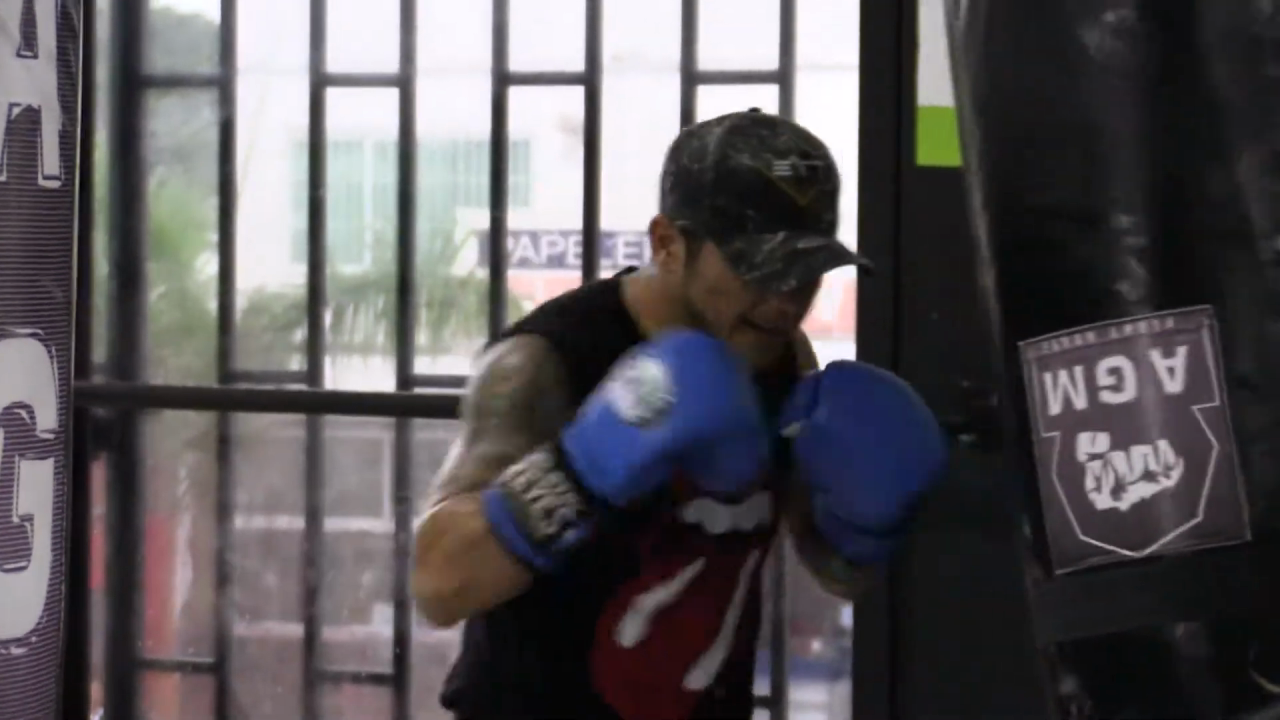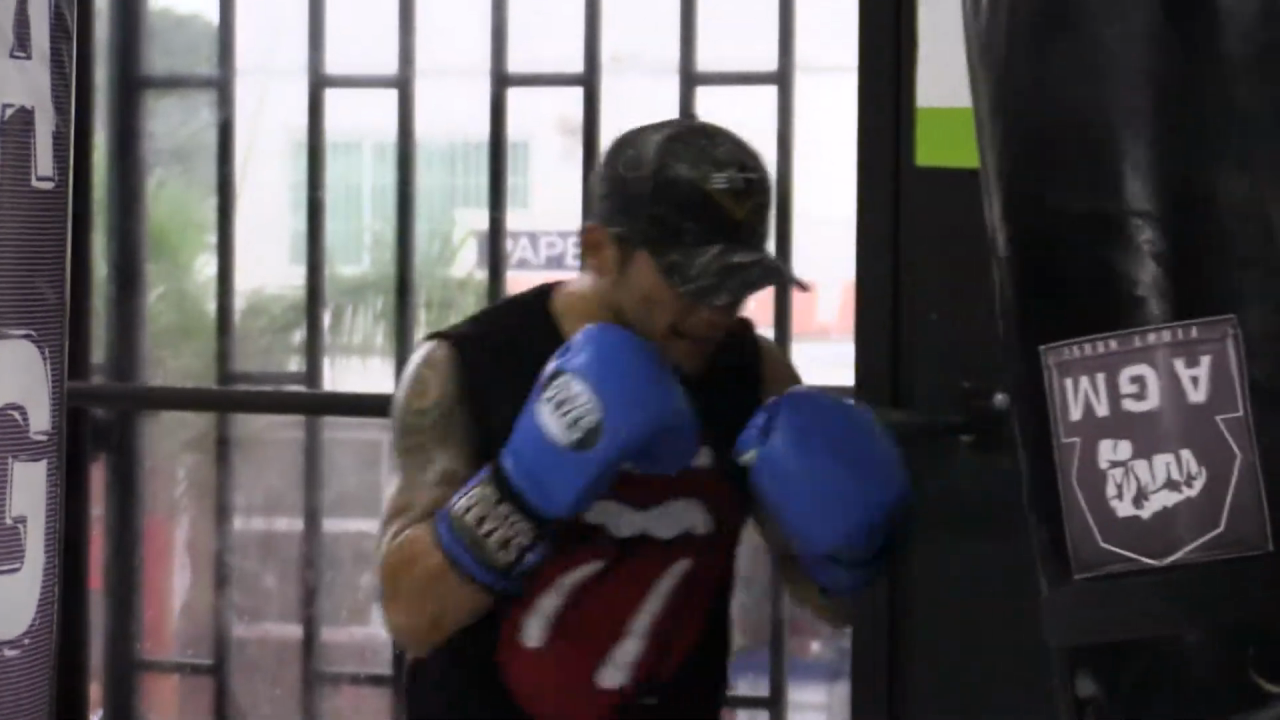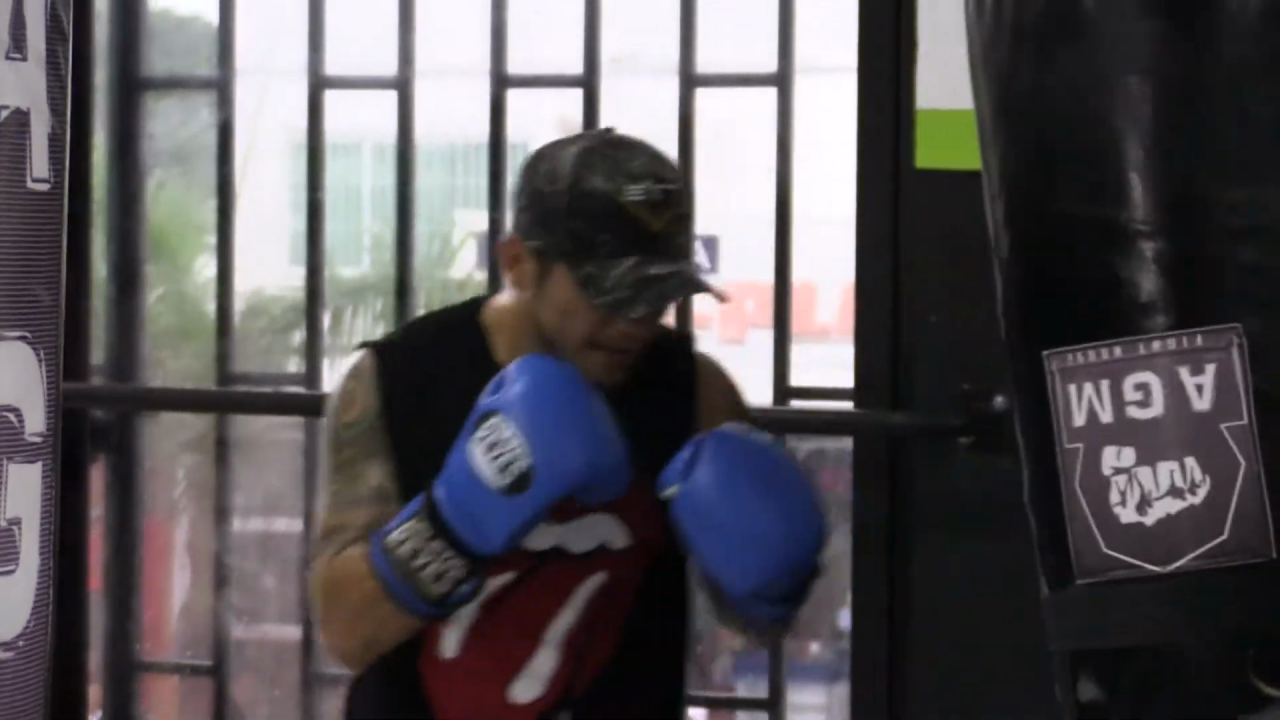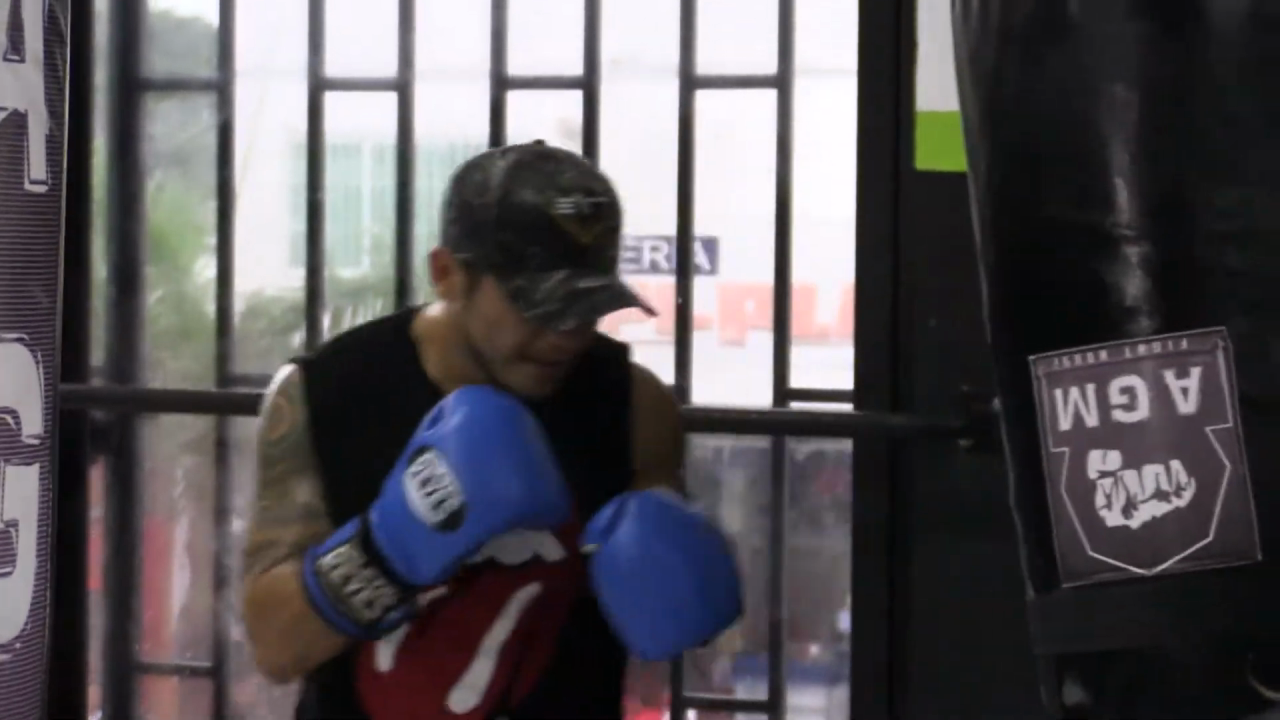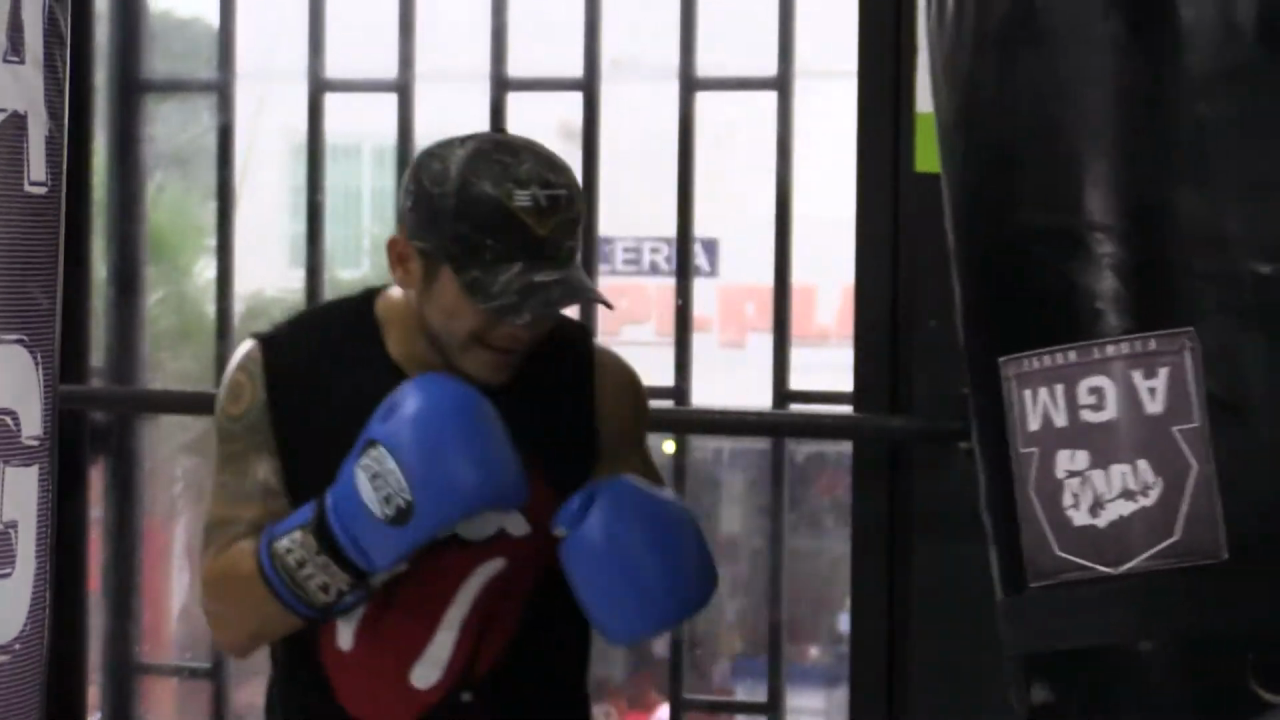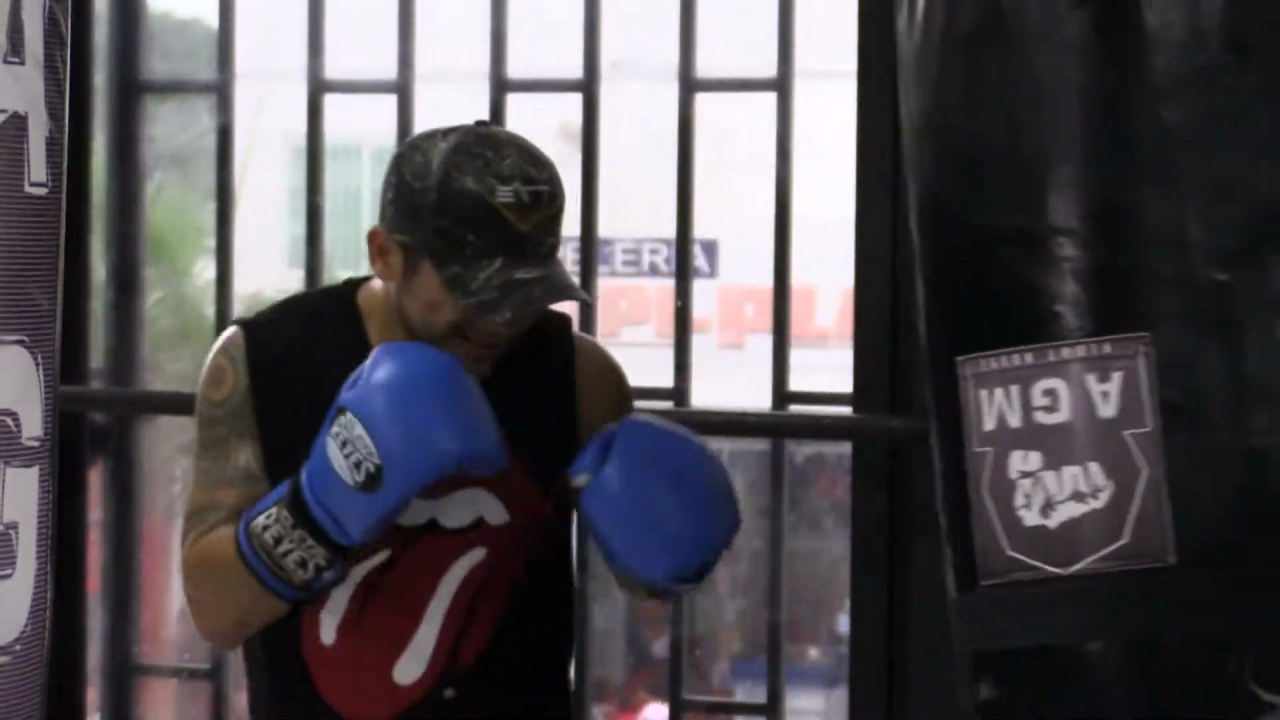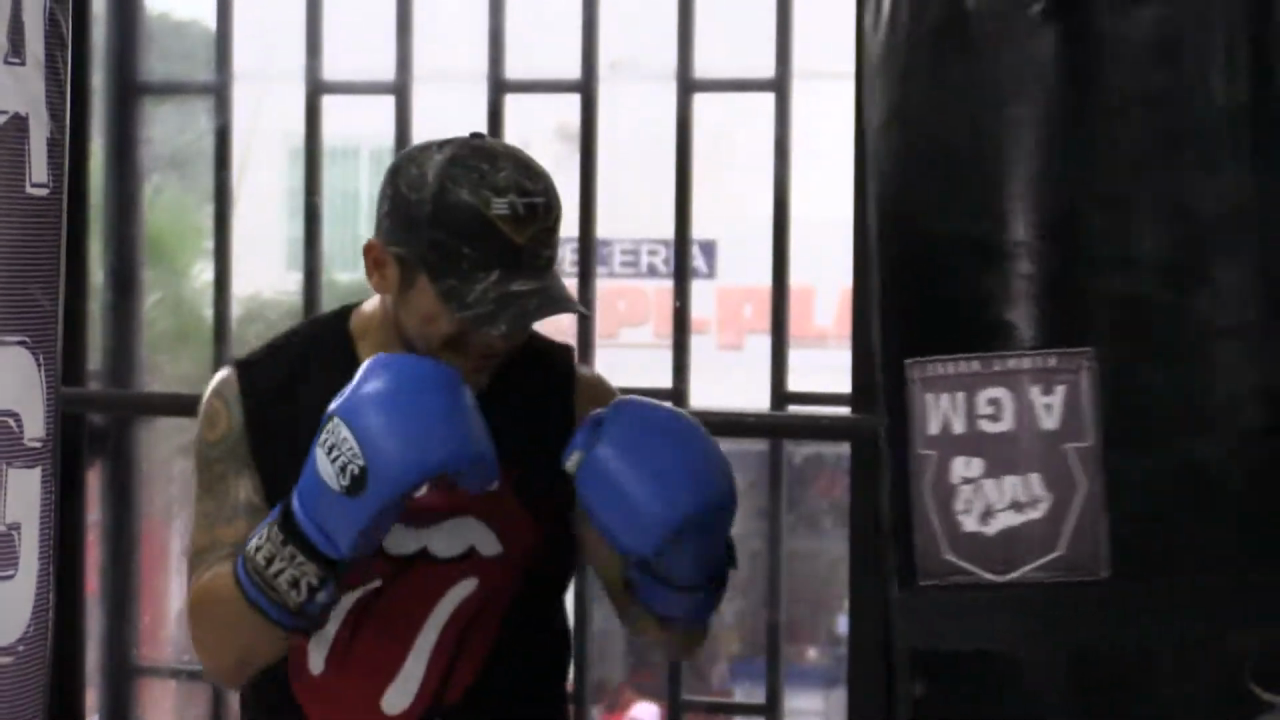
dt=0.1s
person 1, frame 1
left shoulder: (780, 368)
right shoulder: (547, 363)
left elbow: (847, 574)
right elbow: (441, 578)
left wrist: (869, 515)
right wrist: (586, 467)
person 1, frame 2
left shoulder: (750, 373)
right shoulder: (461, 373)
left elbow: (829, 599)
right elbow: (414, 612)
left wrist: (846, 539)
right wrist: (530, 485)
person 1, frame 3
left shoulder: (695, 394)
right shoulder: (390, 383)
left elbow: (755, 614)
right elbow: (347, 629)
left wrist: (768, 573)
right wrist: (465, 515)
person 1, frame 4
left shoulder: (630, 405)
right shoulder: (319, 398)
left elbow: (676, 607)
right elbow: (275, 644)
left wrist: (681, 587)
right wrist: (393, 542)
person 1, frame 5
left shoulder: (591, 385)
right shoulder: (276, 374)
left elbow: (646, 590)
right elbow: (231, 617)
left wrist: (659, 555)
right wrist: (347, 526)
person 1, frame 6
left shoulder: (575, 375)
right shoulder: (258, 366)
left elbow: (648, 561)
right elbow: (216, 608)
left wrist: (669, 536)
right wrist: (327, 502)
person 1, frame 7
left shoulder: (568, 401)
right shoulder: (256, 395)
left elbow: (670, 630)
right elbow: (224, 649)
left wrist: (686, 555)
right wrist: (320, 521)
